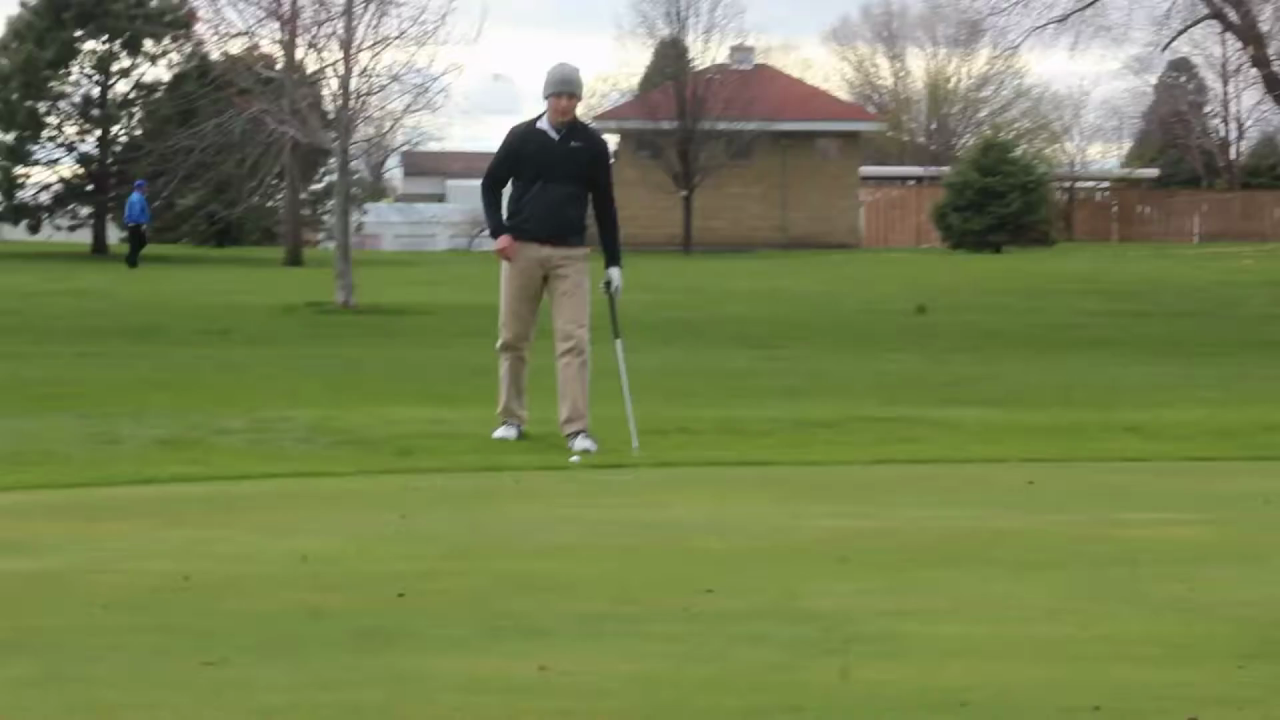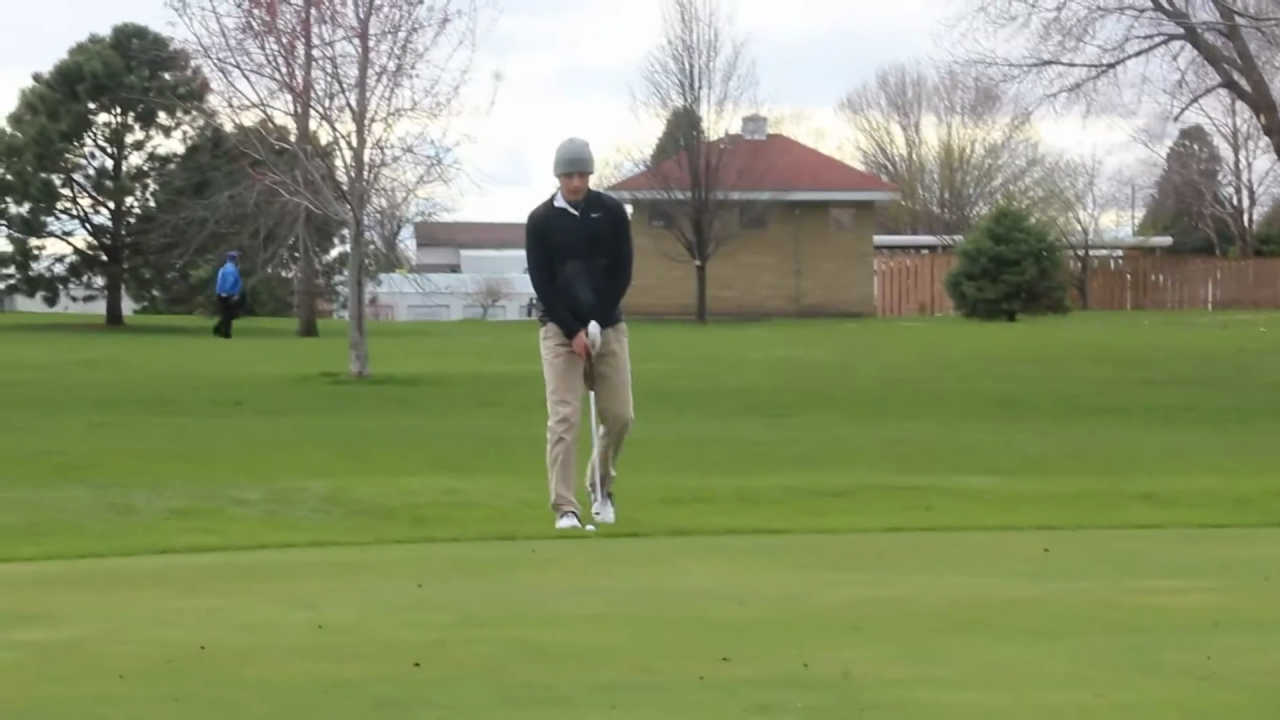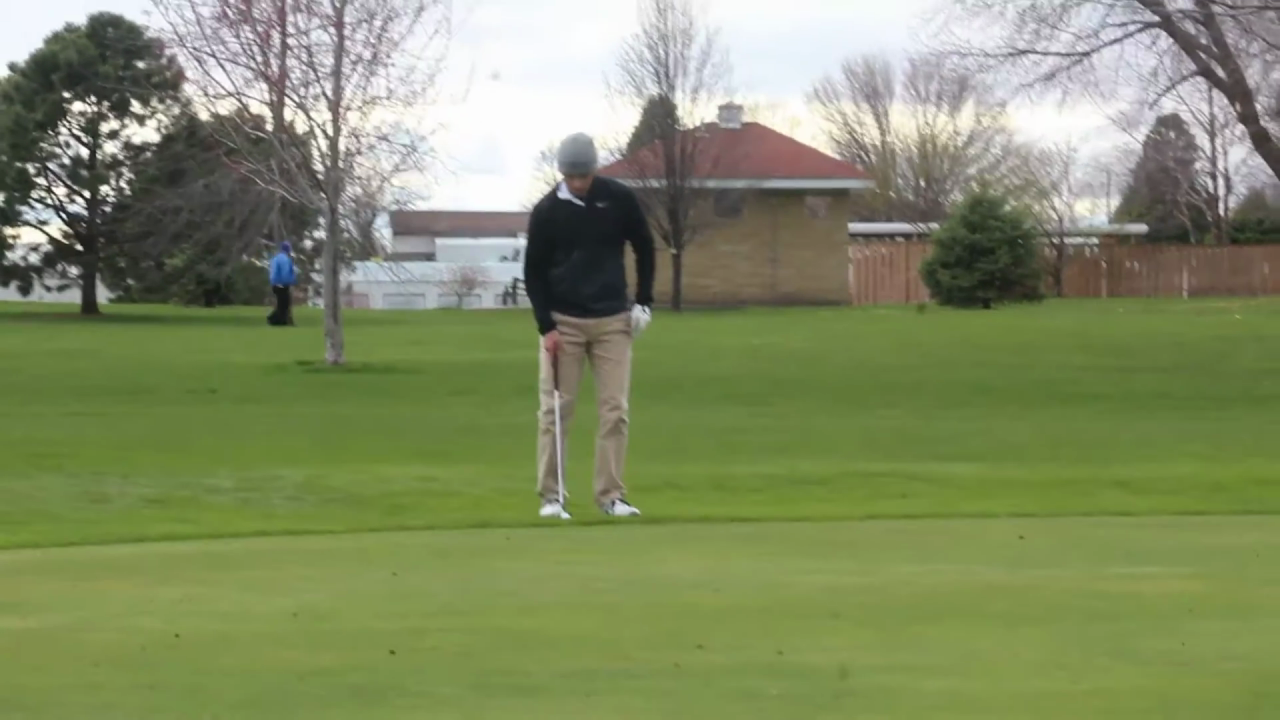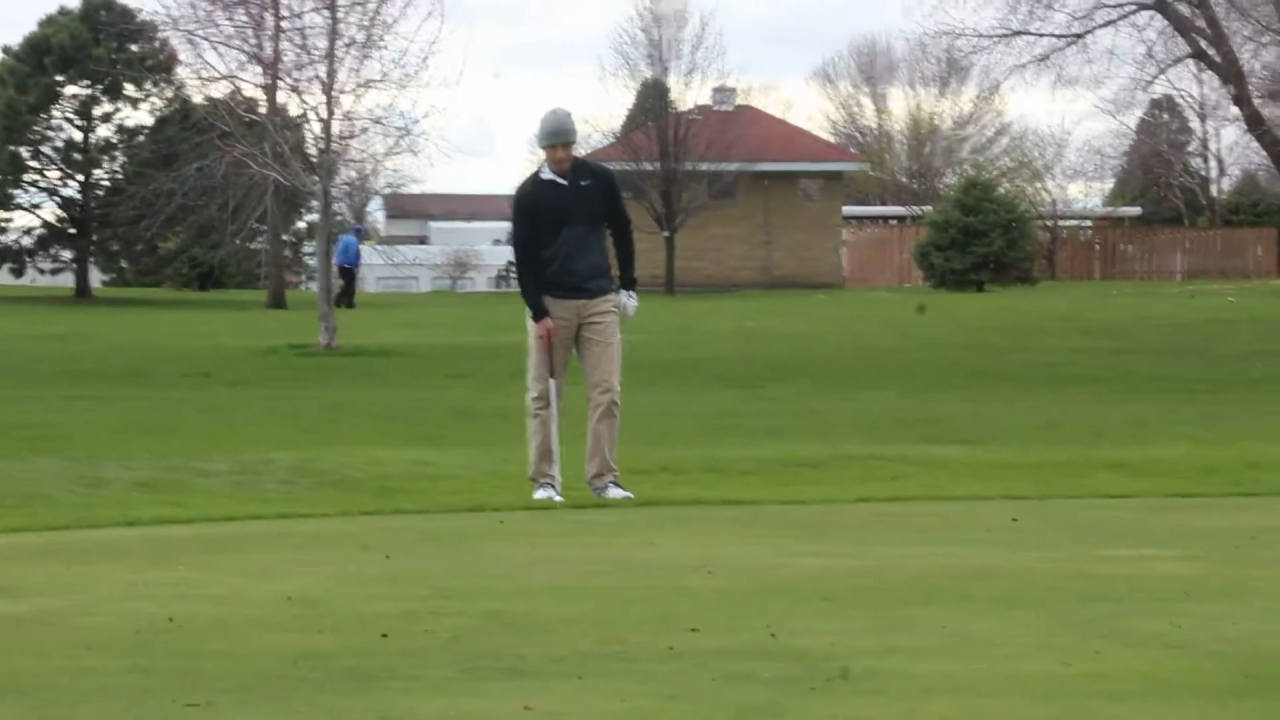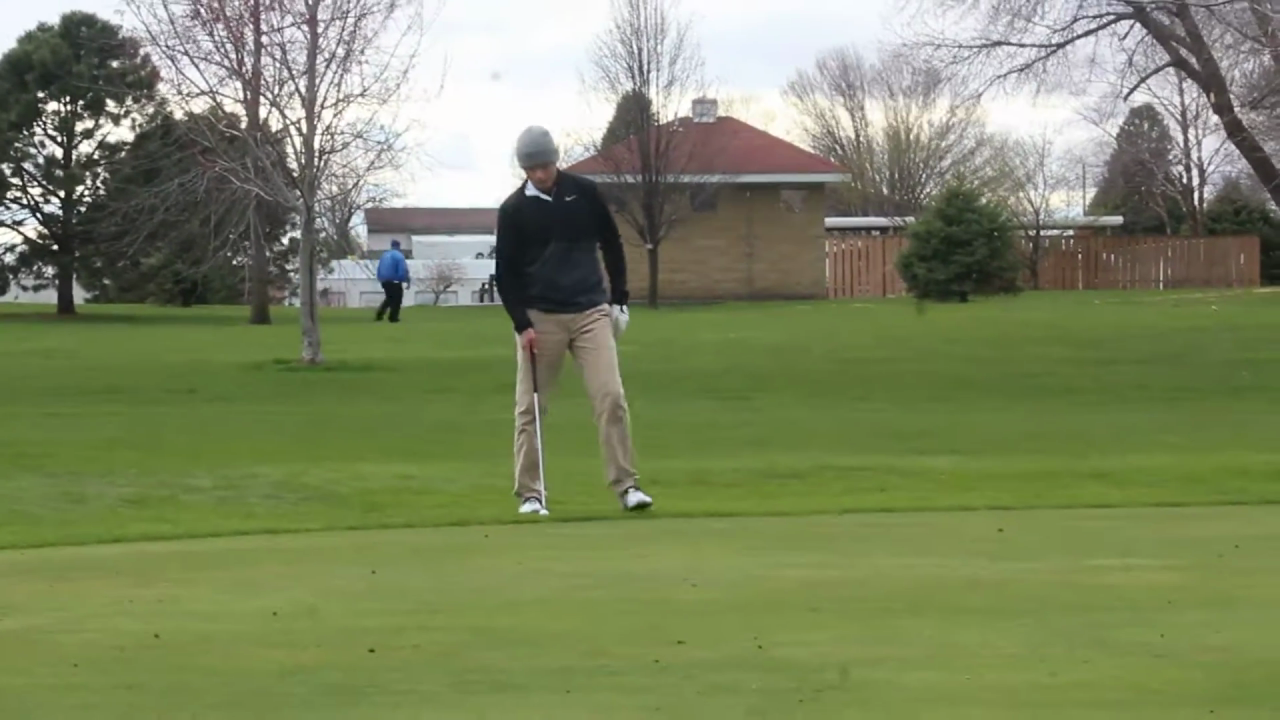
dt=1s
person 1, frame 1
left shoulder: (592, 144)
right shoulder: (521, 137)
left elbow: (605, 204)
right elbow: (491, 185)
left wrist: (613, 261)
right wrist: (498, 231)
left hip: (570, 252)
right hip: (522, 249)
left knee: (574, 340)
right knee: (512, 338)
left ankle: (576, 428)
right ankle: (511, 417)
person 1, frame 2
left shoulder: (612, 211)
right shoulder: (541, 220)
left elbow: (622, 273)
right elbow: (542, 282)
left wrist: (597, 322)
right wrist: (571, 332)
left hip: (609, 327)
right hip: (560, 329)
left knee: (620, 415)
right knee: (564, 418)
left ankle: (599, 485)
right ankle: (565, 507)
person 1, frame 3
left shoulder: (620, 198)
right shoulder: (546, 210)
left elbow: (644, 248)
right elbow: (534, 272)
left wrist: (643, 301)
right wrist: (545, 326)
left hip: (612, 319)
right hip: (562, 320)
left knee: (615, 409)
right knee: (554, 409)
left ankle: (611, 495)
right ankle: (550, 495)
person 1, frame 4
left shoulder: (600, 179)
right shoulder: (529, 194)
left elbow: (622, 231)
right elbow: (524, 258)
left wrist: (628, 285)
right wrist: (538, 313)
left hip: (600, 301)
right hip: (550, 304)
left knee: (606, 392)
right knee: (542, 394)
left ankle: (603, 478)
right ankle: (544, 479)
person 1, frame 5
left shoulder: (585, 192)
right shoulder: (513, 209)
left elbow: (612, 245)
right elbow: (506, 273)
left wrist: (619, 299)
right wrist: (521, 325)
left hip: (591, 312)
right hip: (540, 317)
left knee: (610, 396)
right knee: (529, 408)
left ankle: (628, 484)
right ankle: (530, 492)
